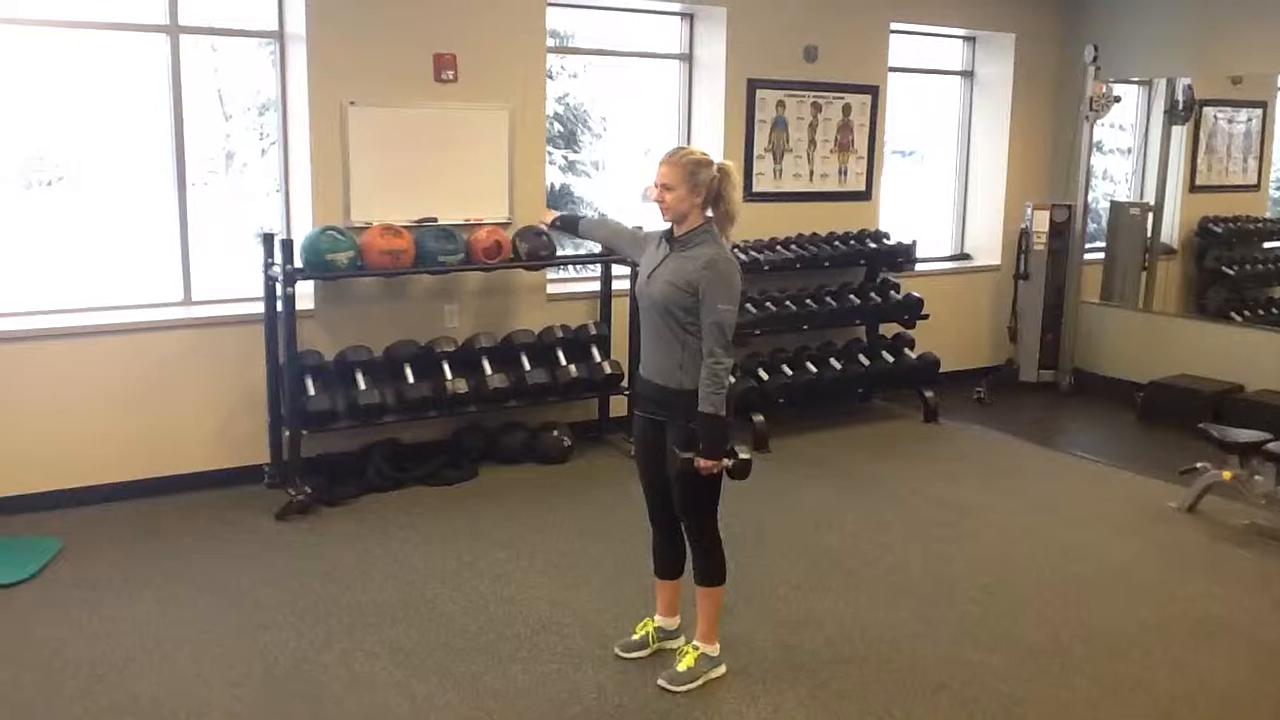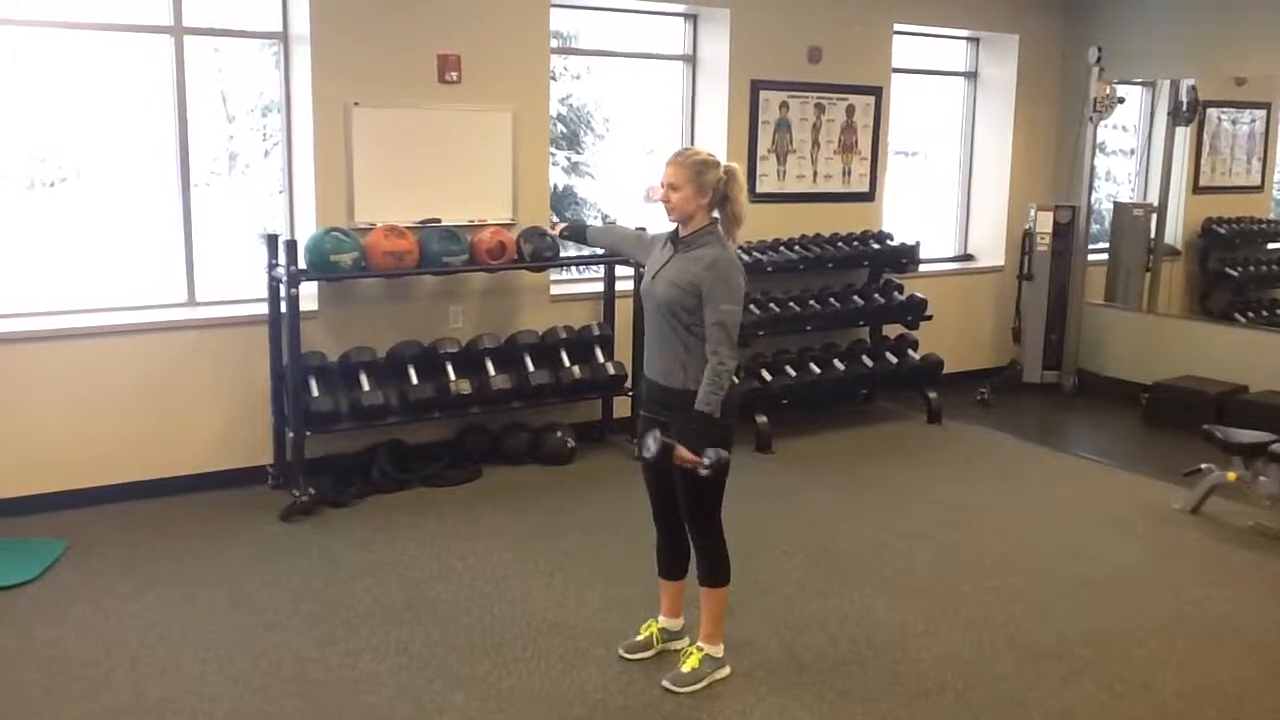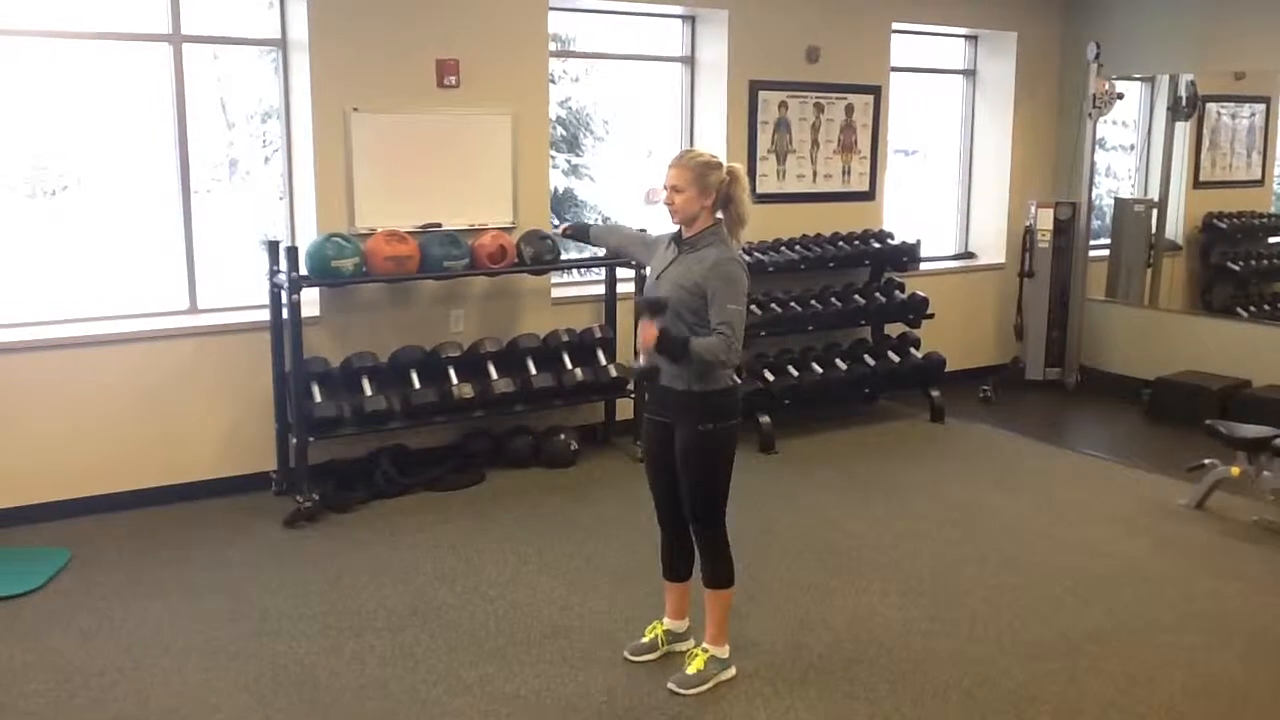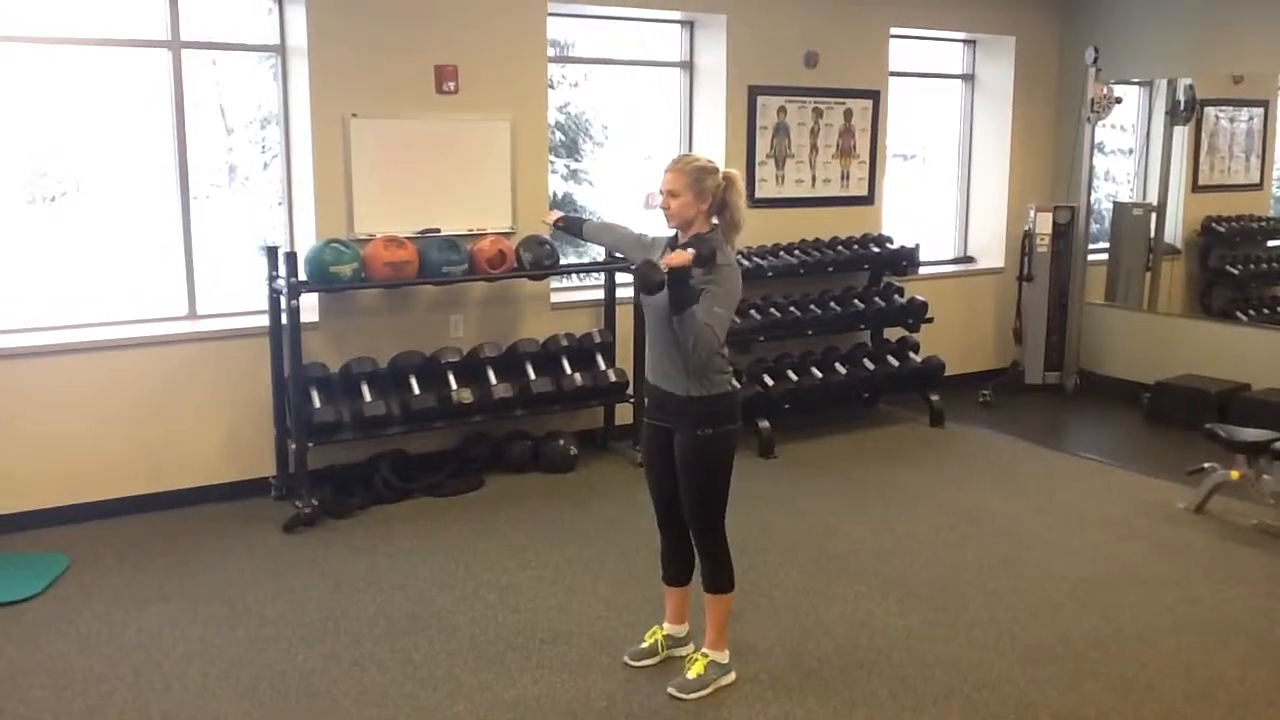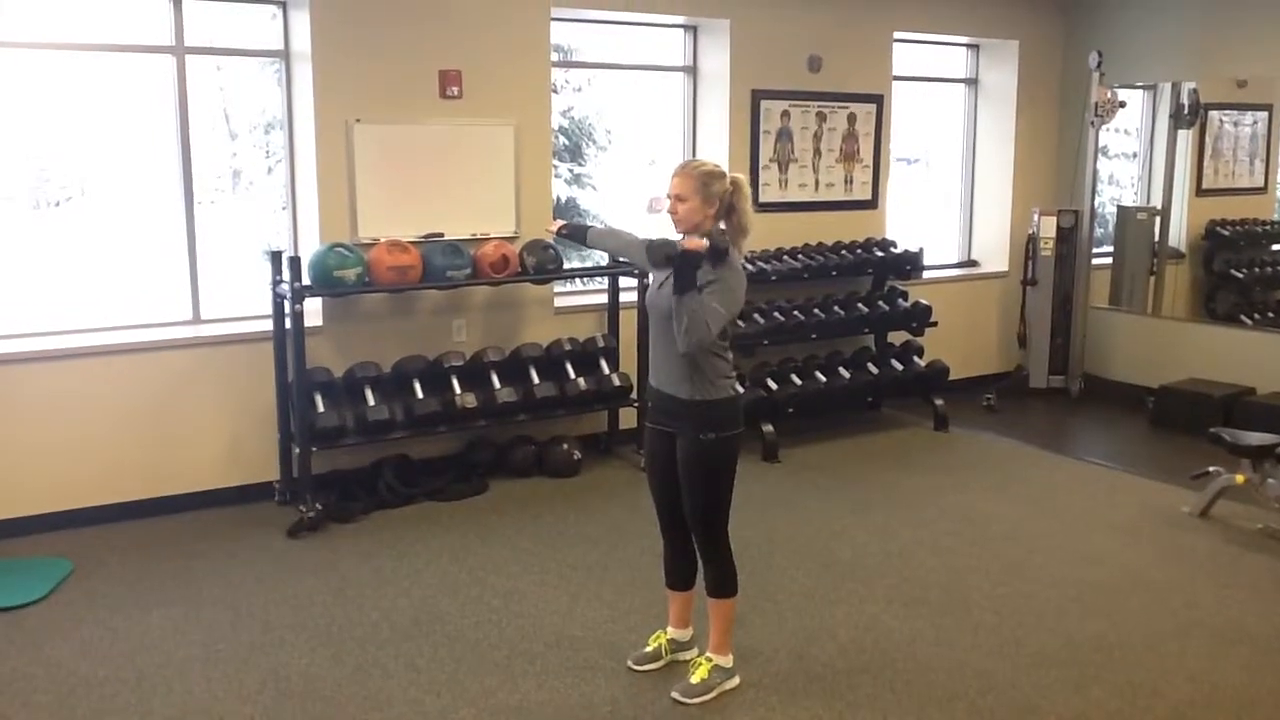
dt=0.5s
person 1, frame 1
left shoulder: (715, 261)
right shoulder: (657, 244)
left elbow: (718, 355)
right elbow: (615, 234)
left wrist: (711, 433)
right wrist: (563, 221)
left hip: (690, 409)
right hip: (650, 400)
left knee: (698, 526)
right knee: (662, 520)
left ankle: (707, 648)
right ankle: (665, 623)
person 1, frame 2
left shoulder: (719, 262)
right shoulder: (664, 245)
left elbow: (722, 355)
right elbow: (623, 239)
left wrist: (700, 427)
right wrist: (573, 231)
left hip: (698, 411)
right hip: (656, 400)
left knee: (702, 526)
right knee: (666, 520)
left ankle: (711, 650)
right ankle: (669, 625)
person 1, frame 3
left shoulder: (722, 262)
right shoulder: (666, 246)
left elbow: (727, 347)
right elbow: (624, 239)
left wrist: (669, 342)
right wrist: (575, 230)
left hip: (705, 411)
right hip: (662, 404)
left knee: (706, 526)
right knee: (670, 521)
left ankle: (716, 651)
right ankle: (674, 626)
person 1, frame 4
left shoulder: (718, 267)
right shoulder: (663, 248)
left elbow: (702, 348)
right elbow: (618, 237)
left wrist: (680, 283)
right wrist: (567, 222)
left hip: (705, 414)
right hip: (661, 405)
left knee: (706, 531)
right knee: (670, 526)
left ankle: (717, 655)
right ankle: (674, 631)
person 1, frame 5
left shoulder: (724, 268)
right shoulder: (670, 253)
left elbow: (691, 338)
right elbow: (622, 242)
left wrist: (687, 270)
right wrist: (571, 230)
left hip: (708, 418)
right hip: (664, 409)
left knee: (709, 536)
right knee: (673, 531)
left ankle: (721, 660)
right ankle: (677, 635)
